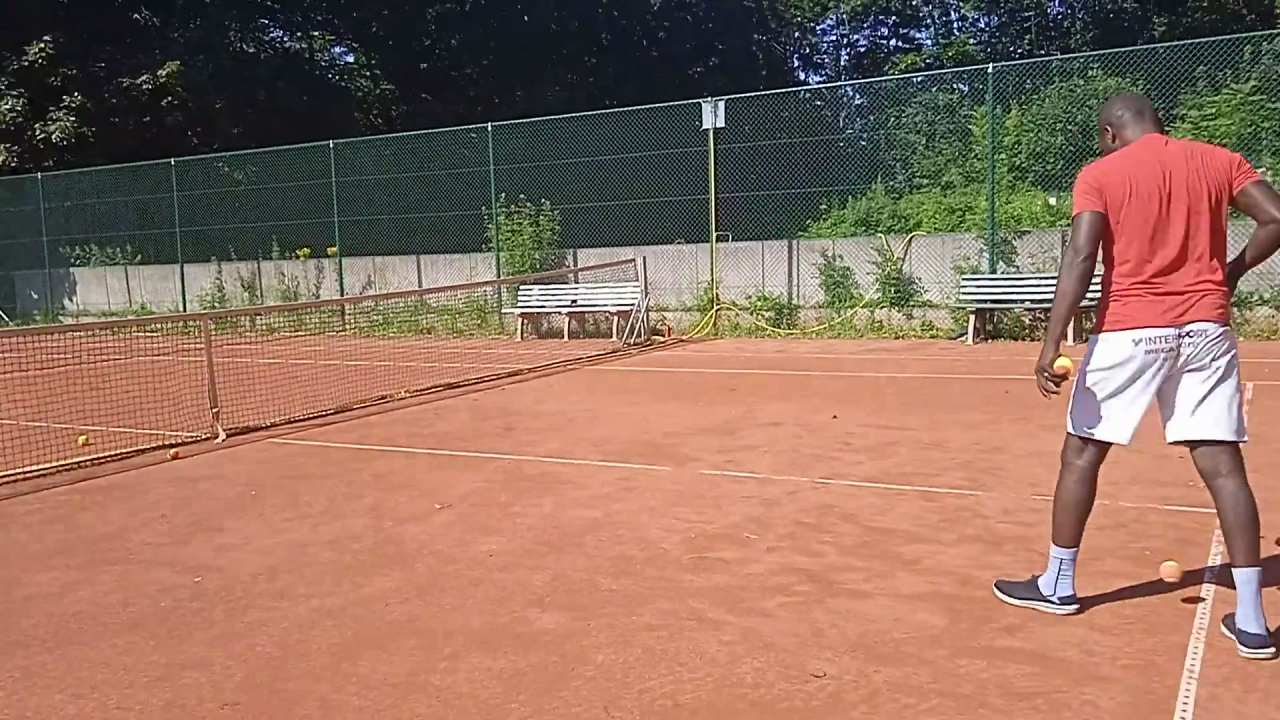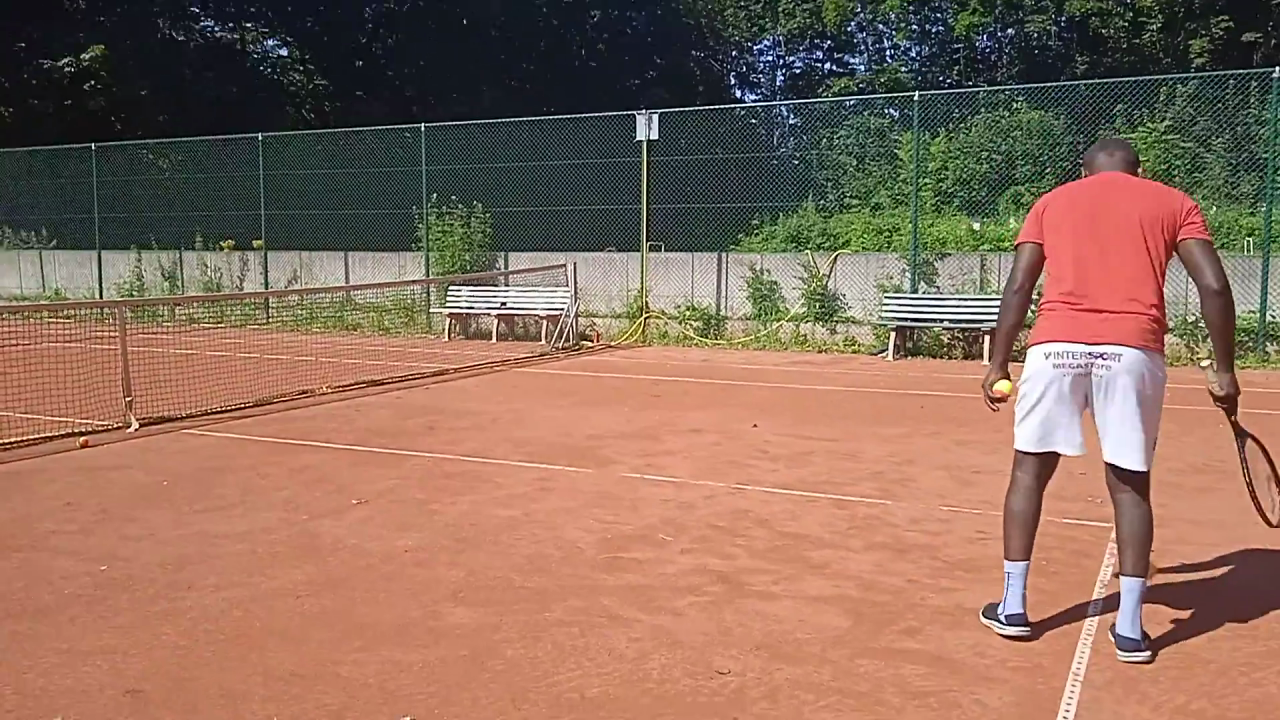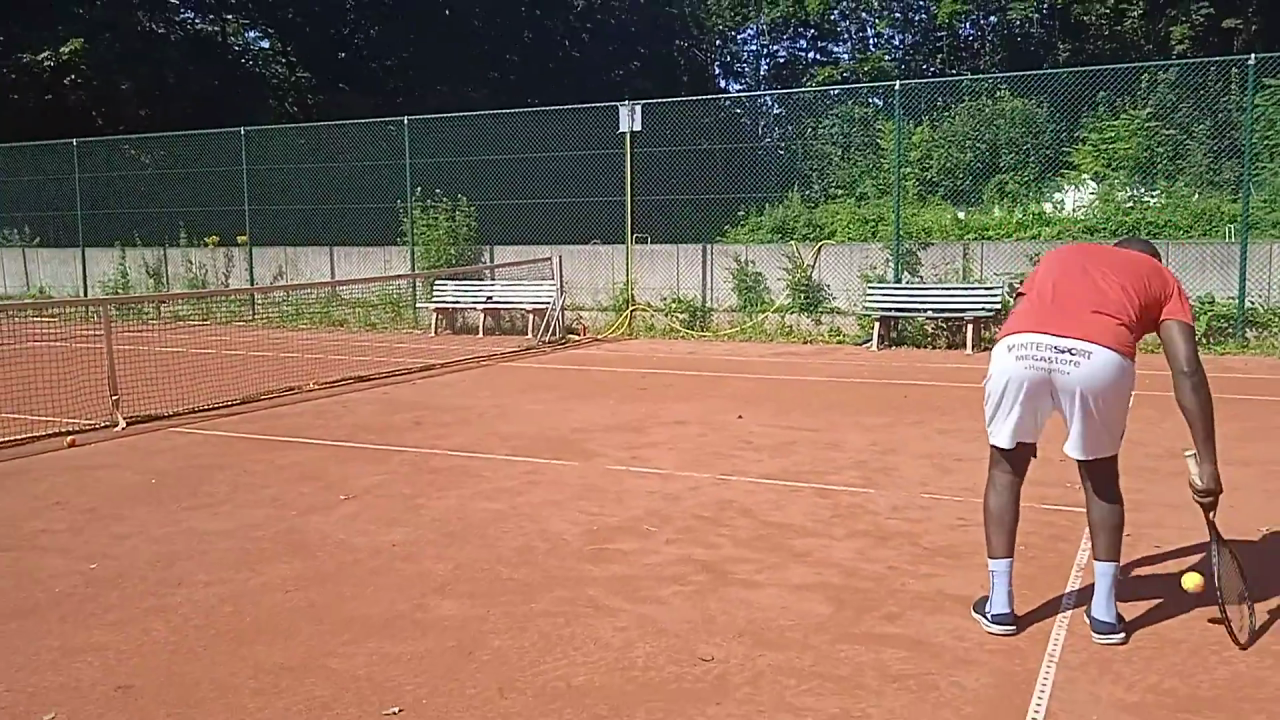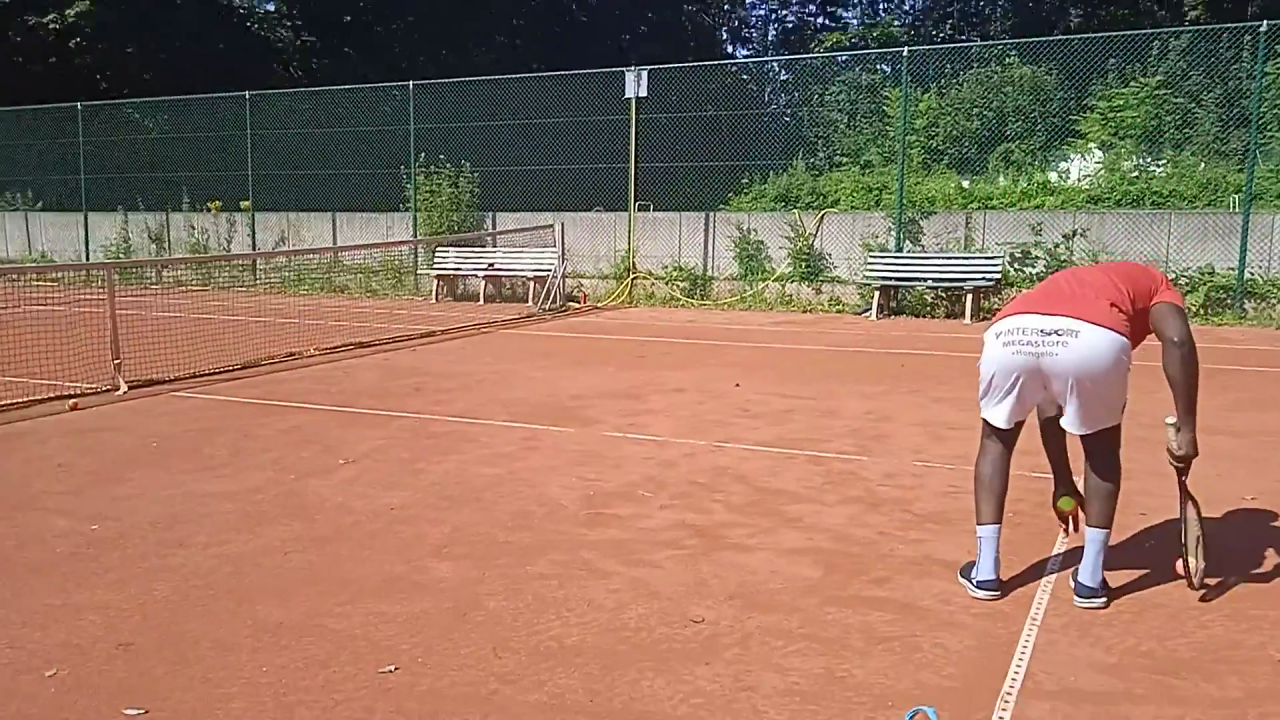
dt=0.3s
person 1, frame 1
left shoulder: (1099, 175)
right shoulder: (1220, 161)
left elbow: (1080, 263)
left wrist: (1051, 341)
right wrist: (1231, 272)
left hip: (1129, 331)
right hip: (1207, 329)
left knee: (1081, 452)
right knee: (1222, 465)
left ankle: (1057, 583)
person 1, frame 2
left shoulder: (1052, 201)
right shoulder: (1174, 202)
left elbow: (1017, 287)
right elbow: (1214, 286)
left wrist: (998, 362)
right wrist: (1225, 370)
left hip: (1057, 344)
right hip: (1133, 350)
left knee: (1030, 471)
right knee: (1127, 485)
left ankle: (1013, 606)
right ankle: (1130, 626)
person 1, frame 3
left shoulder: (1057, 257)
right shoulder: (1163, 280)
right elbow: (1187, 370)
left wrist: (1019, 429)
right wrist: (1208, 464)
left hip: (1020, 345)
right hip: (1100, 355)
left knee: (1005, 468)
right knee: (1100, 474)
left ankle: (998, 604)
right ankle: (1104, 611)
person 1, frame 4
right shoulder: (1153, 282)
left elbow: (1049, 409)
right elbow: (1178, 339)
left wrist: (1063, 481)
right wrist: (1186, 428)
left hip: (1010, 331)
right hip: (1096, 338)
left knee: (996, 439)
right knee: (1102, 444)
left ankle: (985, 569)
right ankle: (1091, 577)
